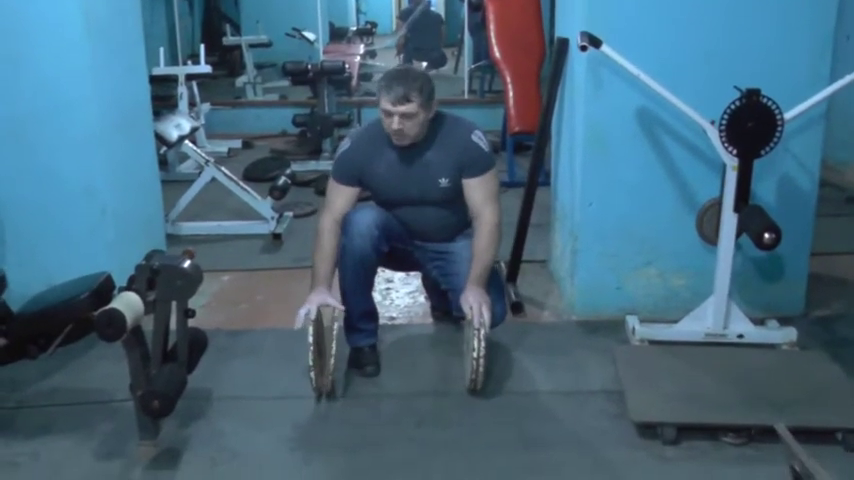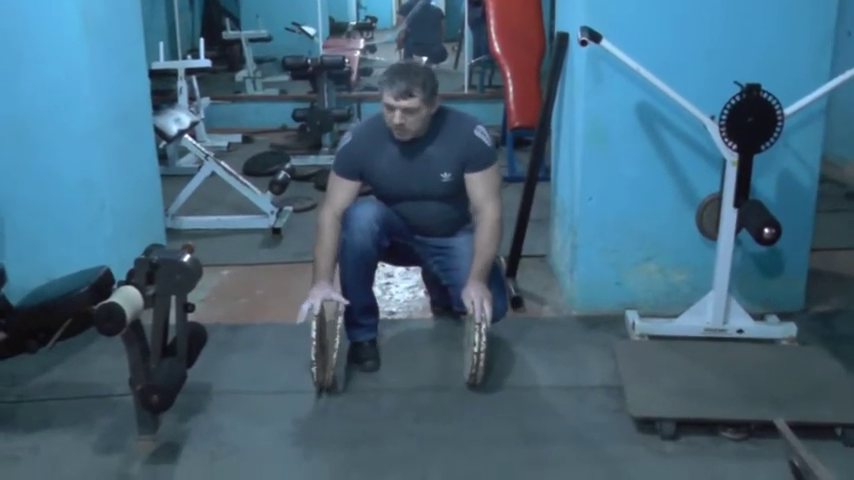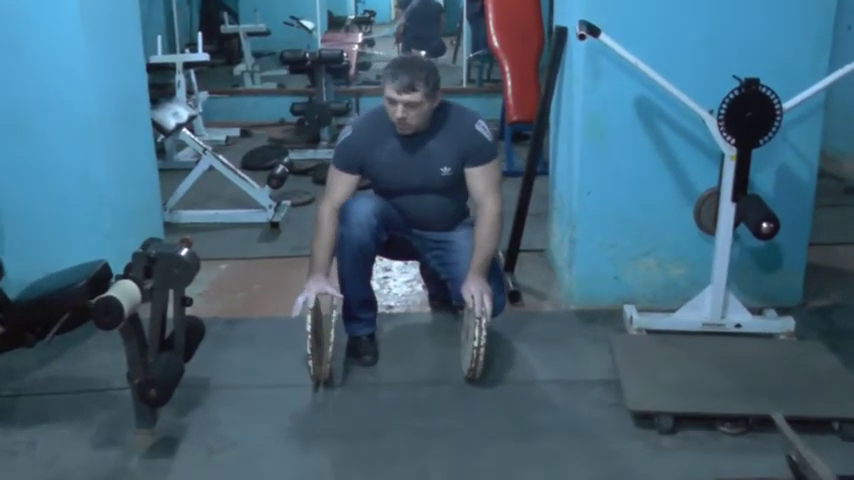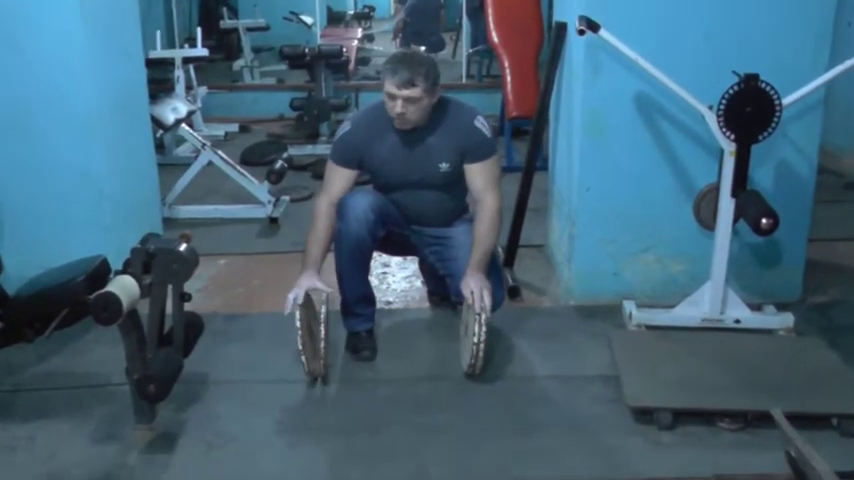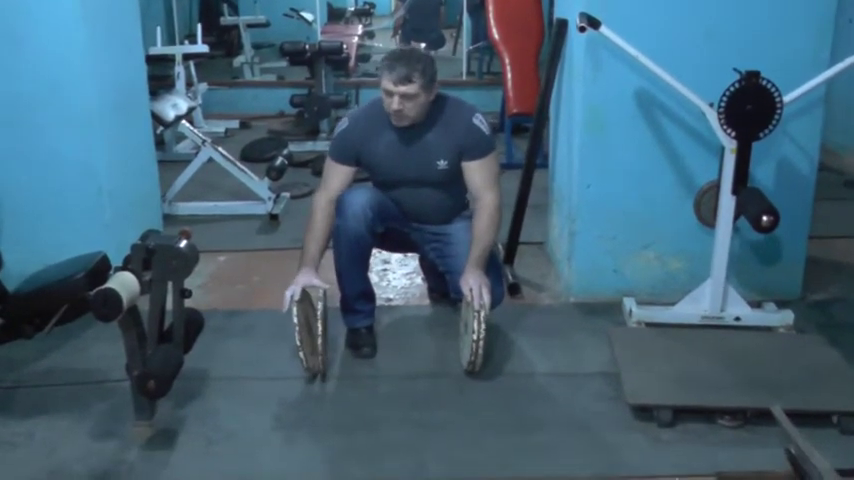
dt=0.2s
person 1, frame 1
left shoulder: (466, 139)
right shoulder: (358, 146)
left elbow: (486, 216)
right elbow: (331, 218)
left wrist: (475, 285)
right wrist: (320, 287)
left hip: (450, 242)
right hip: (395, 239)
left knee: (489, 312)
right knee: (359, 222)
left ankle: (439, 287)
right ankle: (362, 338)
person 1, frame 2
left shoulder: (469, 135)
right shoulder: (360, 140)
left elbow: (488, 211)
right elbow: (332, 212)
left wrist: (477, 280)
right wrist: (322, 281)
left hip: (451, 237)
right hip: (395, 234)
left knee: (490, 307)
right knee: (360, 216)
left ankle: (438, 282)
right ankle: (361, 332)
person 1, frame 3
left shoulder: (469, 129)
right shoulder: (360, 133)
left elbow: (488, 205)
right elbow: (331, 206)
left wrist: (477, 274)
right wrist: (318, 274)
left hip: (449, 232)
right hip: (393, 228)
left knee: (488, 302)
right knee: (357, 211)
left ankle: (437, 276)
right ankle: (360, 327)
person 1, frame 4
left shoulder: (468, 125)
right shoulder: (358, 129)
left elbow: (488, 201)
right elbow: (328, 201)
left wrist: (476, 270)
right wrist: (310, 269)
left hip: (448, 228)
right hip: (392, 223)
left knee: (486, 298)
right knee: (354, 207)
left ankle: (436, 272)
right ankle: (359, 322)
person 1, frame 5
left shoulder: (466, 123)
right shoulder: (356, 126)
left elbow: (486, 199)
right elbow: (326, 198)
left wrist: (475, 267)
right wrist: (307, 267)
left hip: (448, 224)
right hip: (392, 220)
left knee: (486, 294)
right knee: (353, 203)
left ankle: (435, 268)
right ankle: (358, 319)
